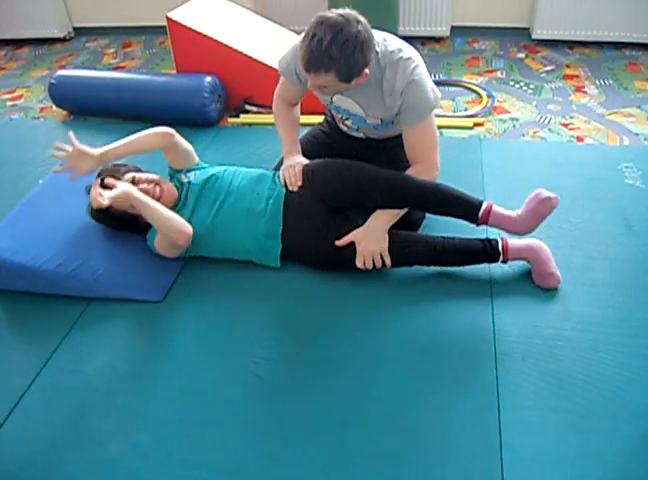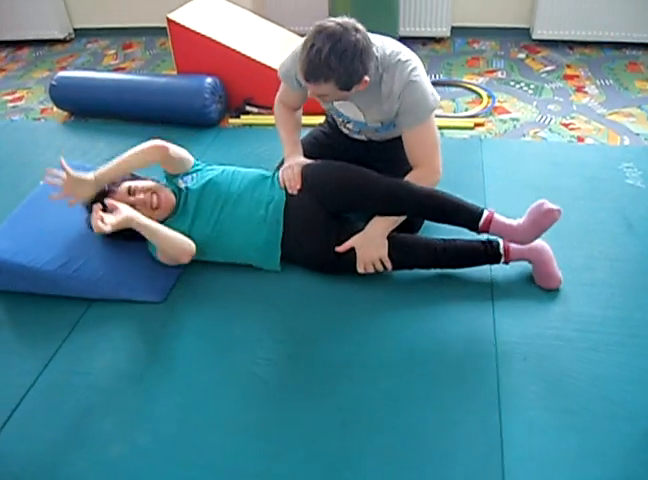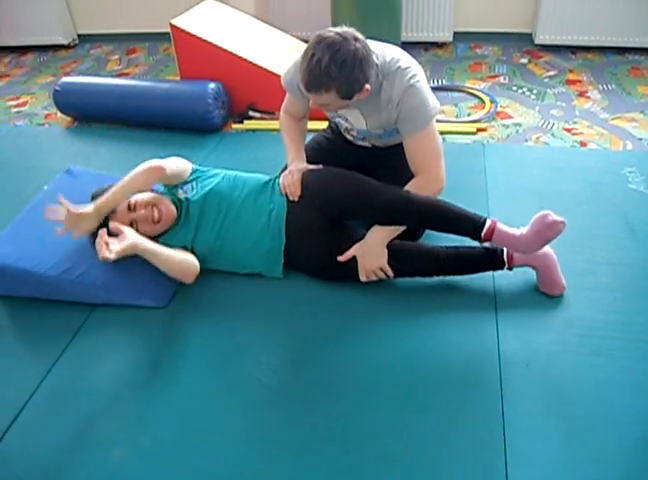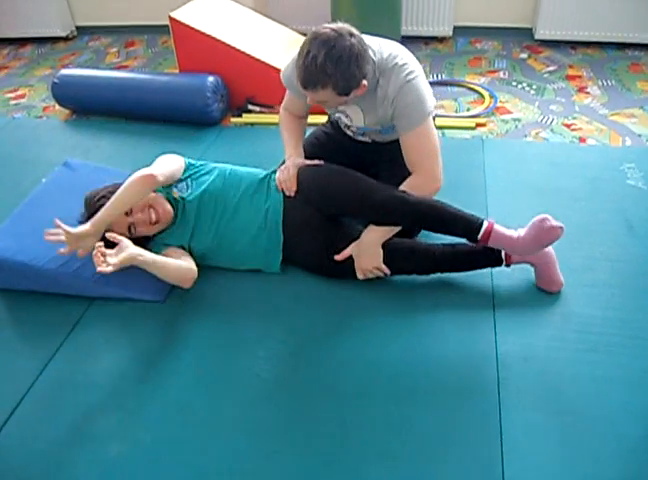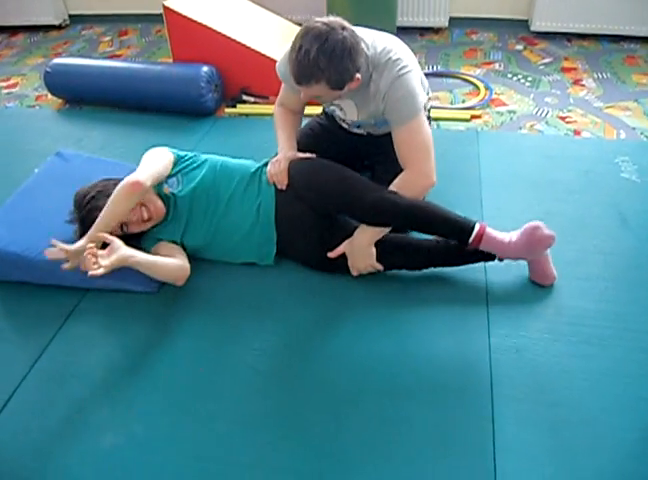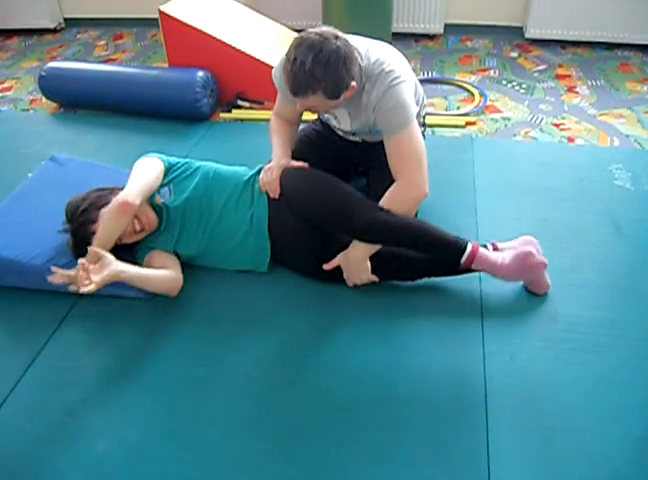
dt=0.1s
person 1, frame 1
left shoulder: (185, 170)
right shoulder: (160, 237)
left elbow: (164, 134)
right elbow: (182, 235)
left wrist: (96, 156)
right wrist: (124, 201)
left hip: (297, 185)
right hip: (295, 239)
left knee: (394, 185)
right knee: (404, 250)
left ankle: (507, 219)
right ankle: (511, 249)
person 1, frame 2
left shoulder: (183, 174)
right shoulder: (161, 242)
left elbow: (158, 147)
right elbow: (185, 250)
left wrist: (92, 180)
right wrist: (127, 219)
left hip: (297, 188)
right hip: (295, 243)
left knee: (393, 192)
right knee: (403, 253)
left ankle: (508, 227)
right ankle: (511, 251)
person 1, frame 3
left shoulder: (177, 178)
right shoulder: (166, 245)
left elbow: (153, 167)
right elbow: (190, 271)
left wrist: (93, 212)
right wrist: (132, 245)
left hip: (297, 195)
right hip: (296, 249)
left knee: (390, 202)
right knee: (405, 260)
left ankle: (510, 237)
right ankle: (514, 257)
person 1, frame 4
left shoulder: (173, 175)
right shoulder: (162, 245)
left elbow: (146, 176)
right elbow: (187, 275)
left wrist: (90, 226)
right wrist: (129, 254)
left hip: (295, 191)
right hip: (295, 245)
left knee: (386, 202)
right knee: (404, 259)
left ankle: (508, 238)
right ankle: (511, 256)
person 1, frame 5
left shoulder: (162, 160)
right shoulder: (156, 240)
left elbow: (135, 183)
right elbow: (179, 272)
left wrist: (91, 236)
right wrist: (119, 255)
left hip: (284, 185)
right hip: (284, 238)
left knee: (374, 203)
right knee: (397, 253)
left ankle: (497, 240)
right ankle: (497, 246)
person 1, frame 6
left shoulder: (153, 169)
right shoulder: (149, 250)
left elbow: (126, 201)
right elbow: (171, 283)
left wrist: (88, 253)
right wrist: (113, 270)
left hip: (279, 193)
right hip: (280, 246)
left knee: (367, 221)
right knee: (391, 265)
left ankle: (490, 255)
right ankle: (497, 258)
person 2, frame 1
left shoulder: (407, 75)
right shoulder: (305, 52)
left elbow: (427, 166)
right elbow: (283, 101)
left wrist: (377, 226)
right wrist: (292, 154)
left hip: (394, 139)
right hip: (340, 130)
left knee: (402, 222)
person 2, frame 2
left shoulder: (405, 77)
right shoulder: (306, 58)
left elbow: (428, 171)
right elbow: (285, 105)
left wrist: (376, 231)
right wrist: (293, 155)
left hip: (395, 141)
right hip: (341, 132)
left knee: (402, 225)
person 2, frame 3
left shoulder: (406, 86)
right shoulder: (309, 69)
left elbow: (432, 180)
right elbow: (290, 115)
left wrist: (376, 240)
right wrist: (296, 162)
left hip: (397, 146)
right hip: (344, 138)
left knee: (405, 232)
right knee: (286, 197)
left ankle: (373, 182)
right ankle: (365, 179)
person 2, frame 4
left shoulder: (402, 82)
right shoulder: (308, 65)
left elbow: (429, 178)
right elbow: (291, 112)
right wrist: (293, 157)
left hip: (397, 140)
right hip: (344, 132)
left knee: (402, 227)
right knee: (284, 190)
left ankle: (373, 176)
right ankle: (363, 173)
person 2, frame 5
left shoulder: (396, 76)
right shoulder: (302, 58)
left elbow: (422, 175)
right elbow: (286, 107)
right wrist: (285, 150)
left hip: (391, 130)
right hip: (339, 123)
right knee: (278, 183)
left ankle: (371, 164)
right ankle: (361, 163)
person 2, frame 6
left shoulder: (388, 86)
right shoulder: (295, 69)
left elbow: (414, 186)
right elbow: (282, 118)
left wrist: (359, 251)
right wrist: (279, 159)
left hip: (388, 137)
right hip: (335, 131)
right knee: (272, 189)
left ankle: (366, 173)
right ankle: (355, 171)
